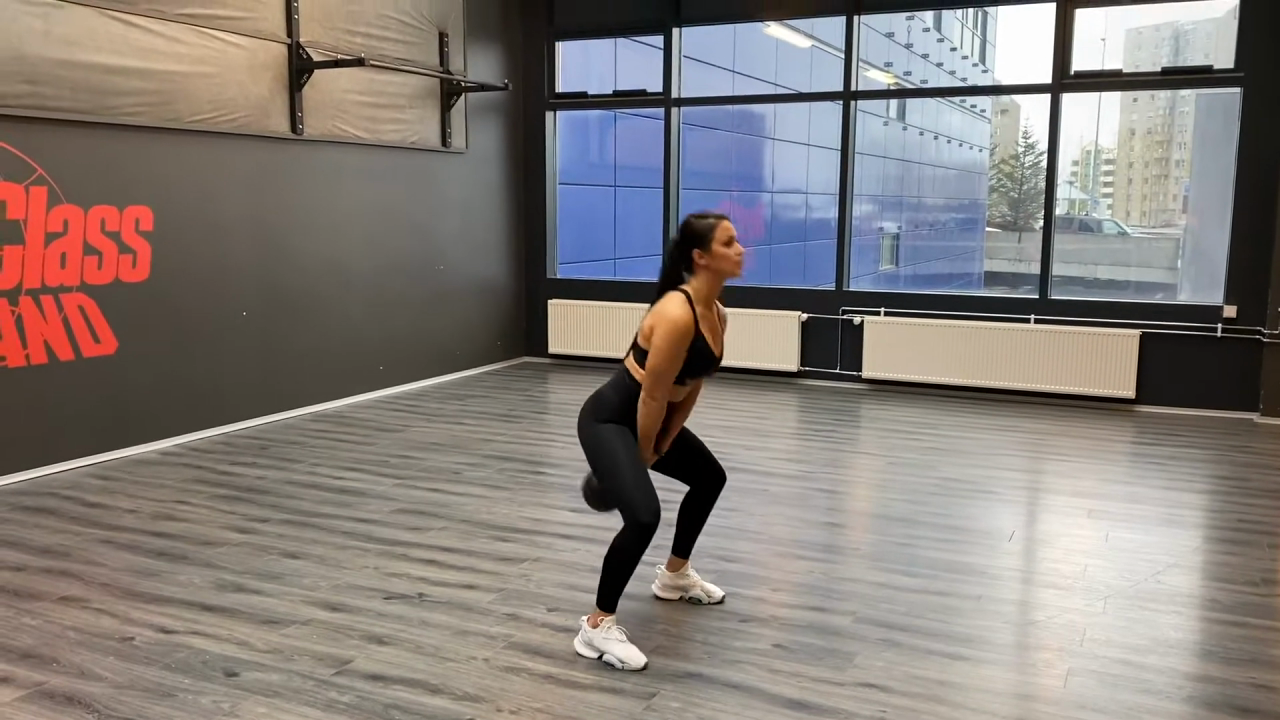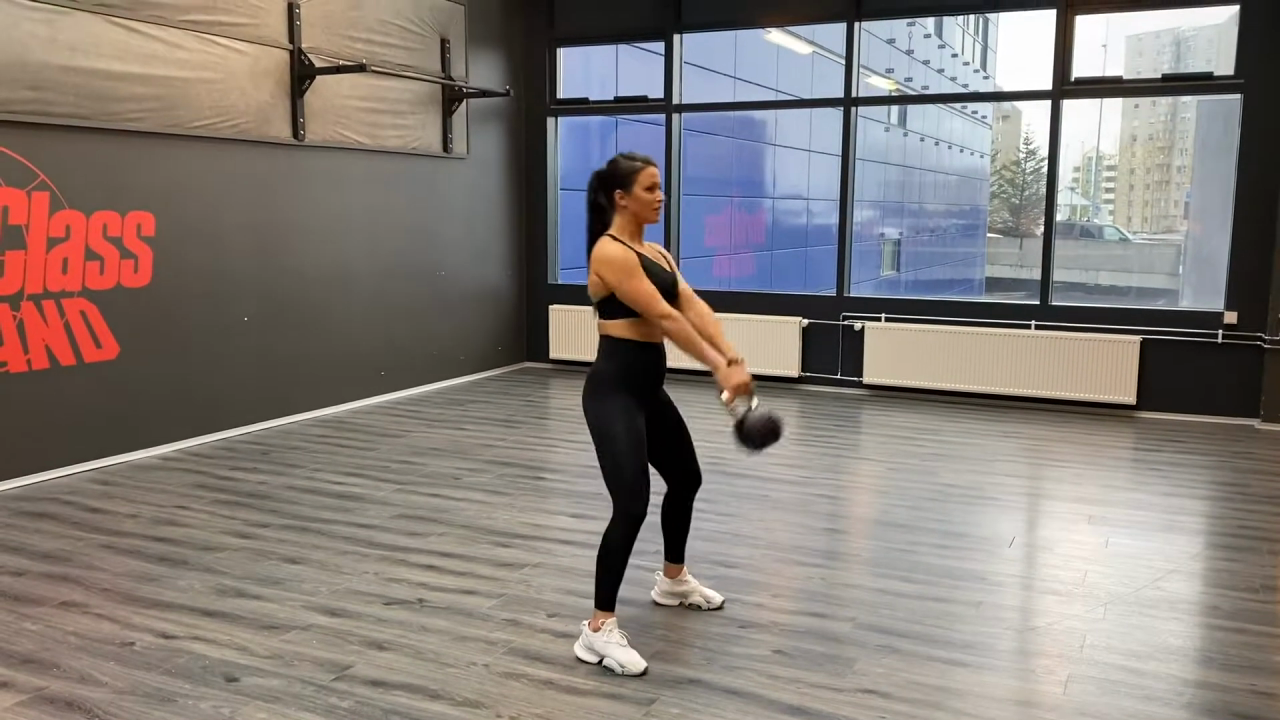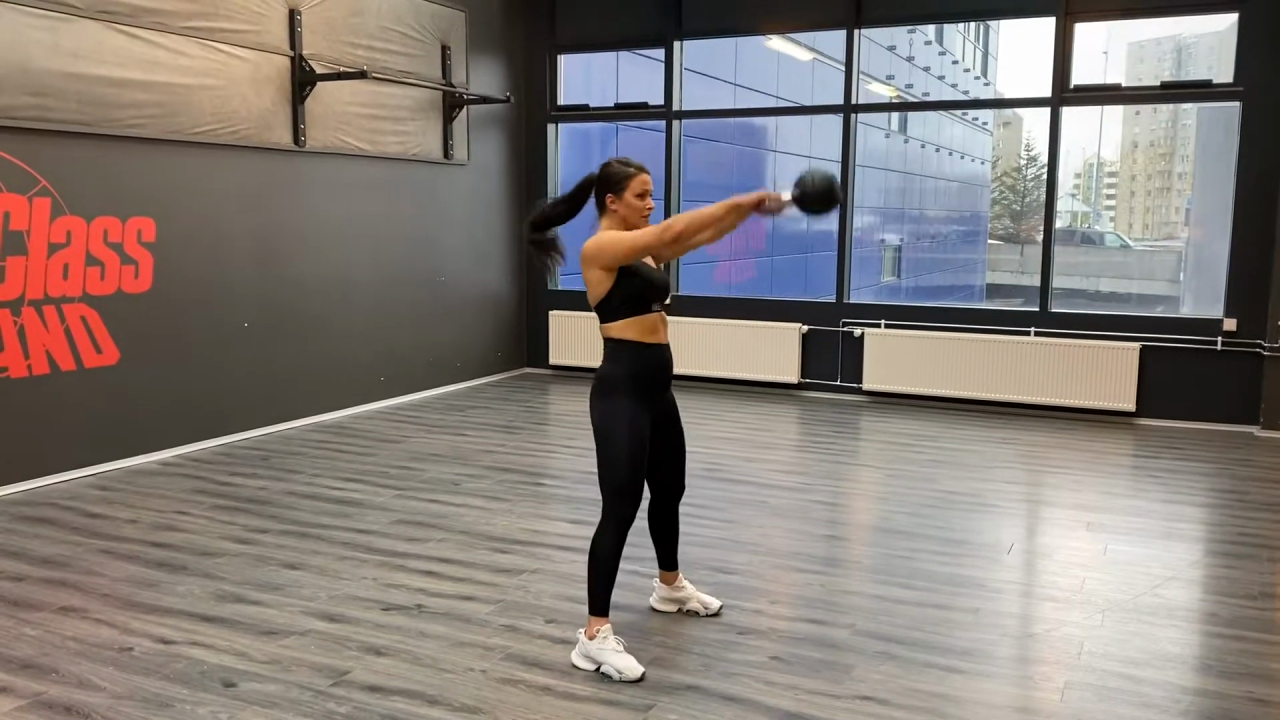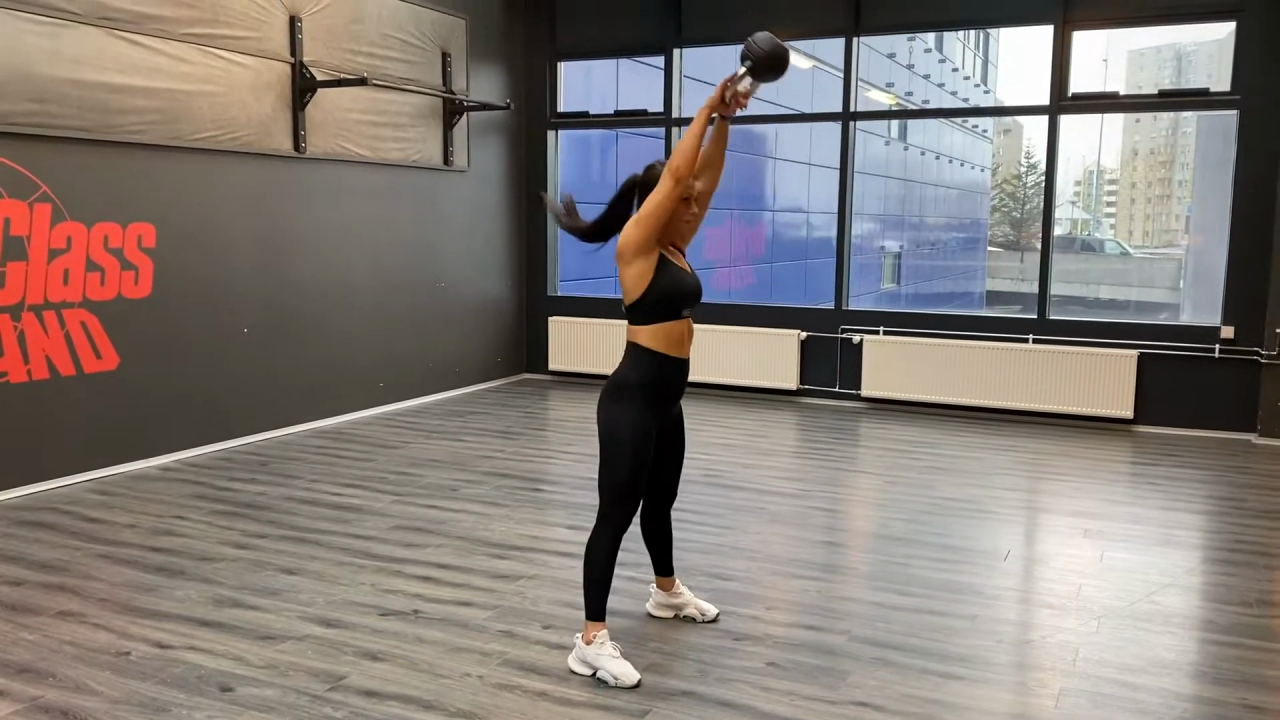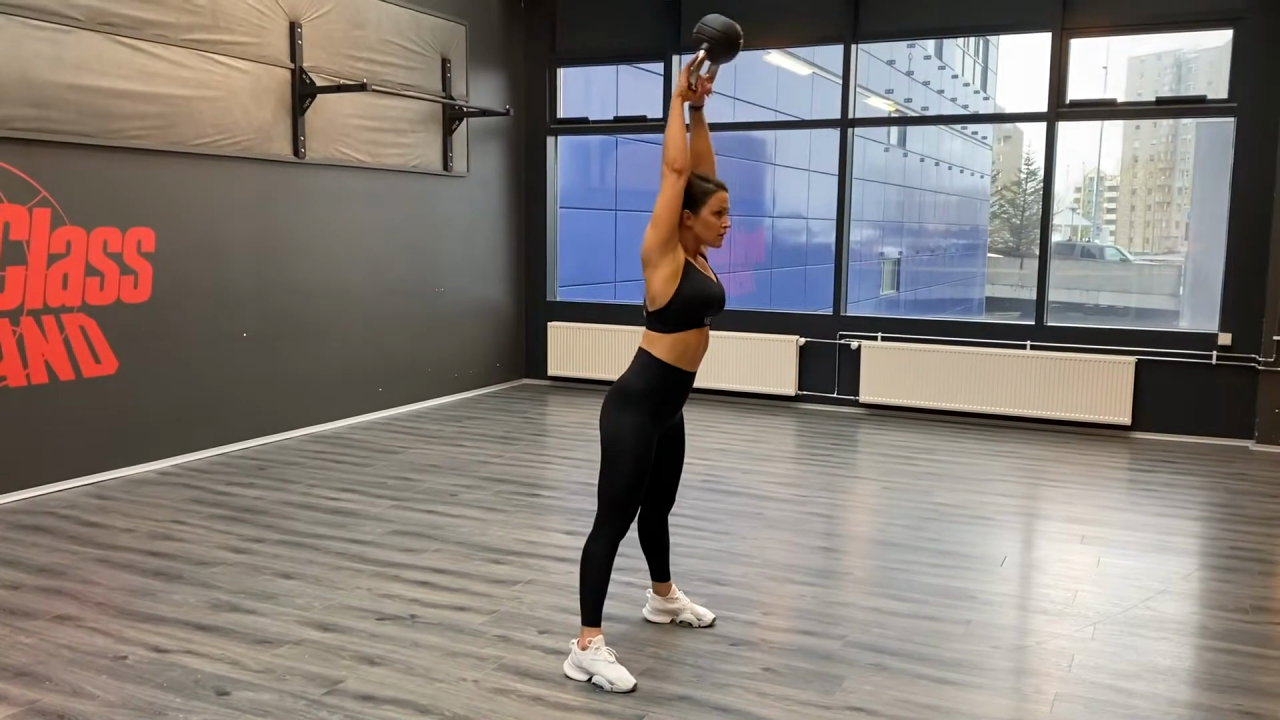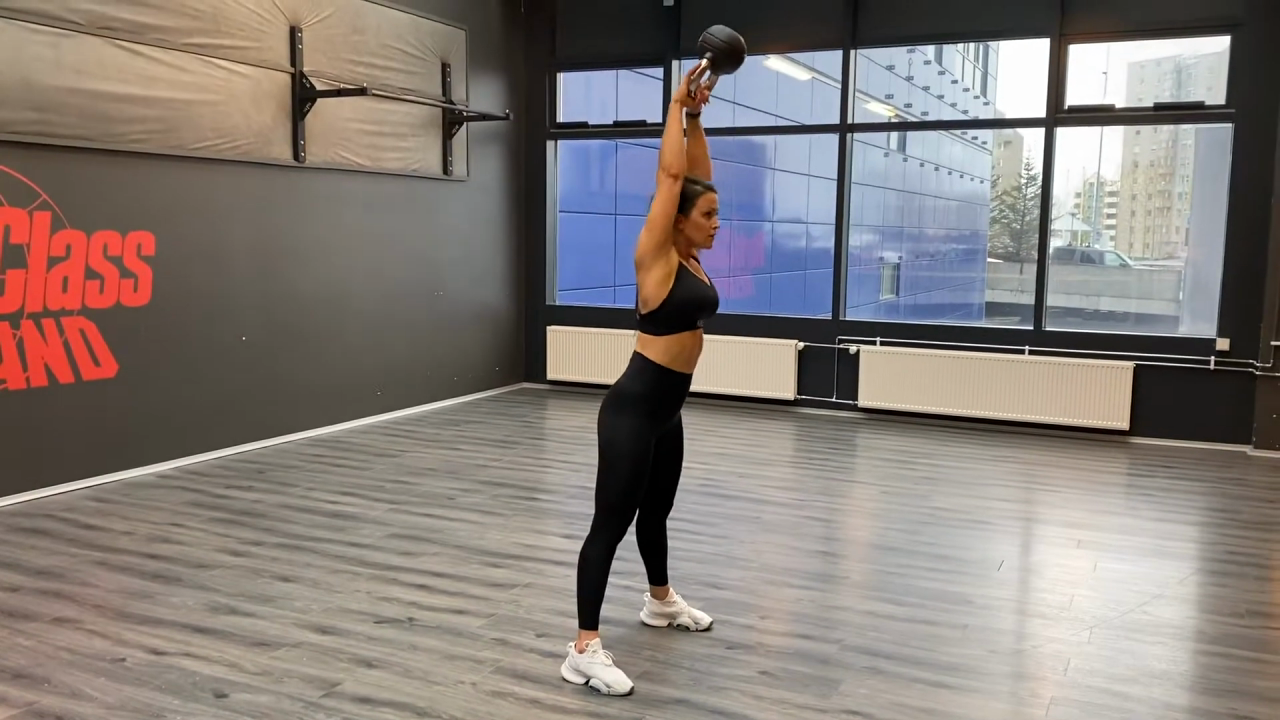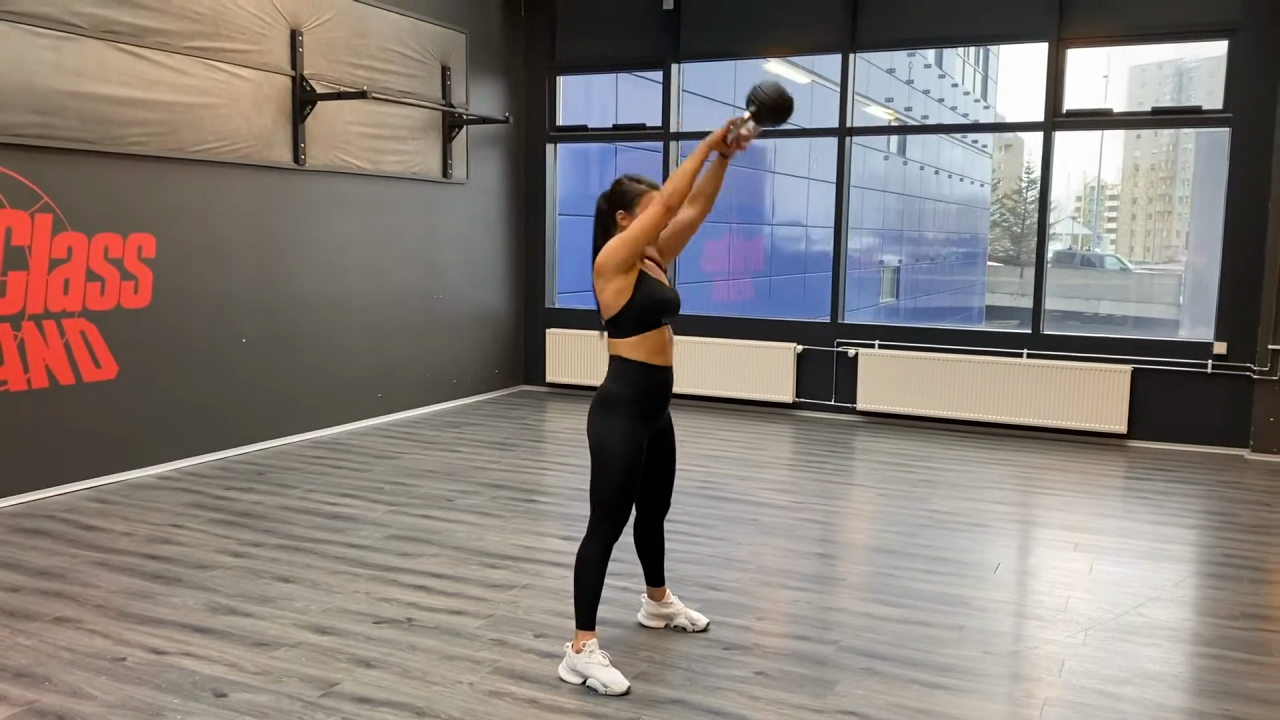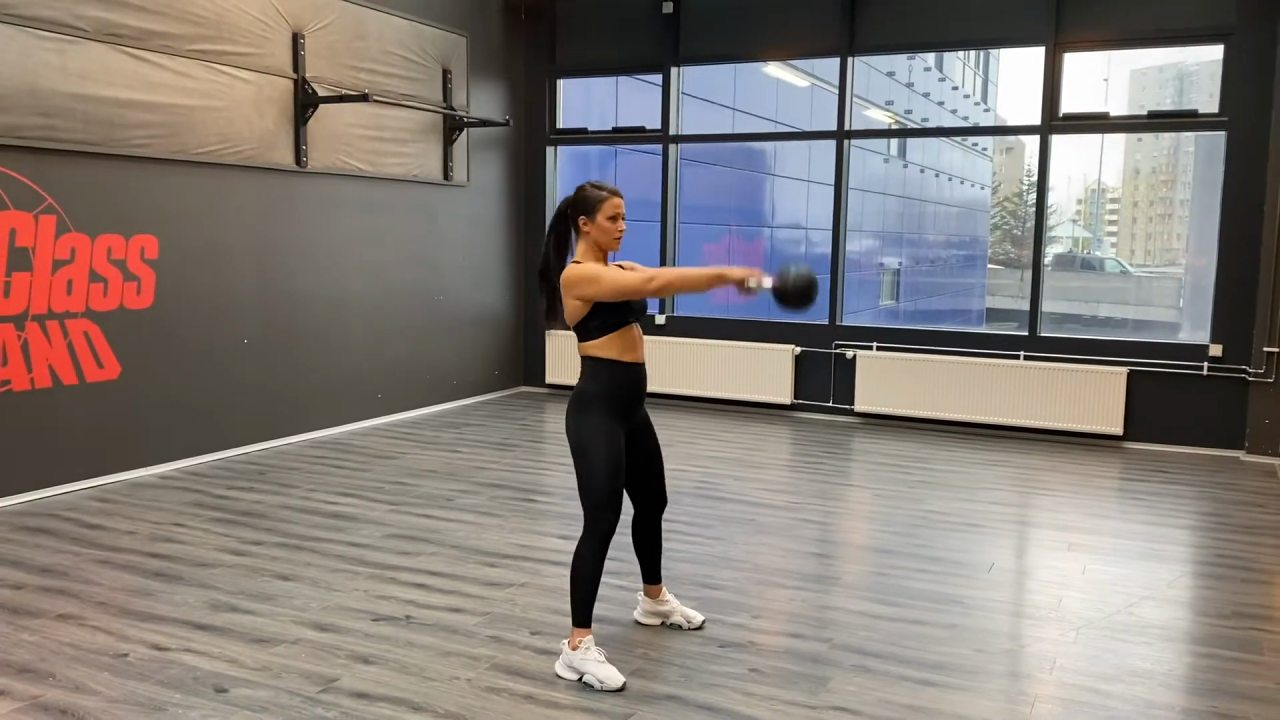
dt=0.2s
person 1, frame 1
left shoulder: (716, 314)
right shoulder: (677, 314)
left elbow: (688, 392)
right elbow: (652, 397)
left wrist: (659, 450)
right wrist: (641, 454)
left hip: (646, 415)
right hip: (608, 419)
left knee: (709, 477)
right knee: (642, 514)
left ankle: (675, 574)
right ankle: (597, 626)
person 1, frame 2
left shoulder: (653, 250)
right shoulder: (610, 252)
left elbow: (693, 308)
right elbow: (664, 317)
left wrist: (732, 359)
right wrist: (720, 370)
left hip: (649, 389)
right hip: (613, 391)
left knee: (686, 479)
right knee: (632, 504)
left ankle: (673, 578)
right ankle: (599, 629)
person 1, frame 3
left shoulder: (641, 248)
right shoulder: (601, 249)
left elbow: (697, 235)
right elbow: (668, 233)
left wrist: (748, 209)
right wrist: (739, 199)
left hip: (657, 387)
right hip: (621, 391)
left knee: (669, 489)
right knee: (620, 509)
left ankle: (669, 586)
right ankle: (594, 636)
person 1, frame 4
left shoulder: (673, 248)
right shoulder: (635, 244)
left elbow: (704, 185)
right elbow: (676, 179)
left wrist: (723, 120)
right wrist: (707, 112)
left hip: (666, 396)
right hip: (631, 397)
left knee: (660, 500)
right knee: (618, 511)
left ankle: (666, 592)
right ankle: (591, 642)
person 1, frame 5
left shoulder: (696, 255)
right shoulder: (663, 254)
left elbow: (700, 171)
right elbow: (674, 171)
left wrist: (699, 111)
right wrist: (677, 99)
left hip: (668, 405)
right hip: (636, 405)
left knee: (657, 509)
right knee: (614, 519)
left ankle: (663, 597)
right ankle: (587, 647)
person 1, frame 6
left shoulder: (690, 258)
right shoulder: (656, 258)
left elbow: (697, 176)
right elbow: (670, 177)
left wrist: (696, 116)
right wrist: (675, 106)
left hip: (666, 409)
right hip: (633, 408)
left knee: (656, 512)
right knee: (612, 522)
left ankle: (661, 601)
right ankle: (584, 649)
person 1, frame 7
left shoulder: (651, 259)
right shoulder: (613, 260)
left elbow: (694, 208)
right elbow: (663, 204)
left wrist: (722, 156)
right wrist: (705, 146)
left hip: (653, 407)
right hip: (620, 410)
left knee: (653, 512)
right knee: (606, 524)
left ankle: (658, 602)
right ankle: (581, 650)
person 1, frame 8
left shoulder: (618, 270)
right shoulder: (579, 275)
left elbow: (662, 279)
right elbow: (655, 282)
left wrist: (729, 276)
right wrist: (724, 272)
left hip: (630, 406)
right hip: (595, 408)
left knee: (652, 503)
right knee: (601, 521)
left ankle: (653, 600)
right ankle: (577, 646)
